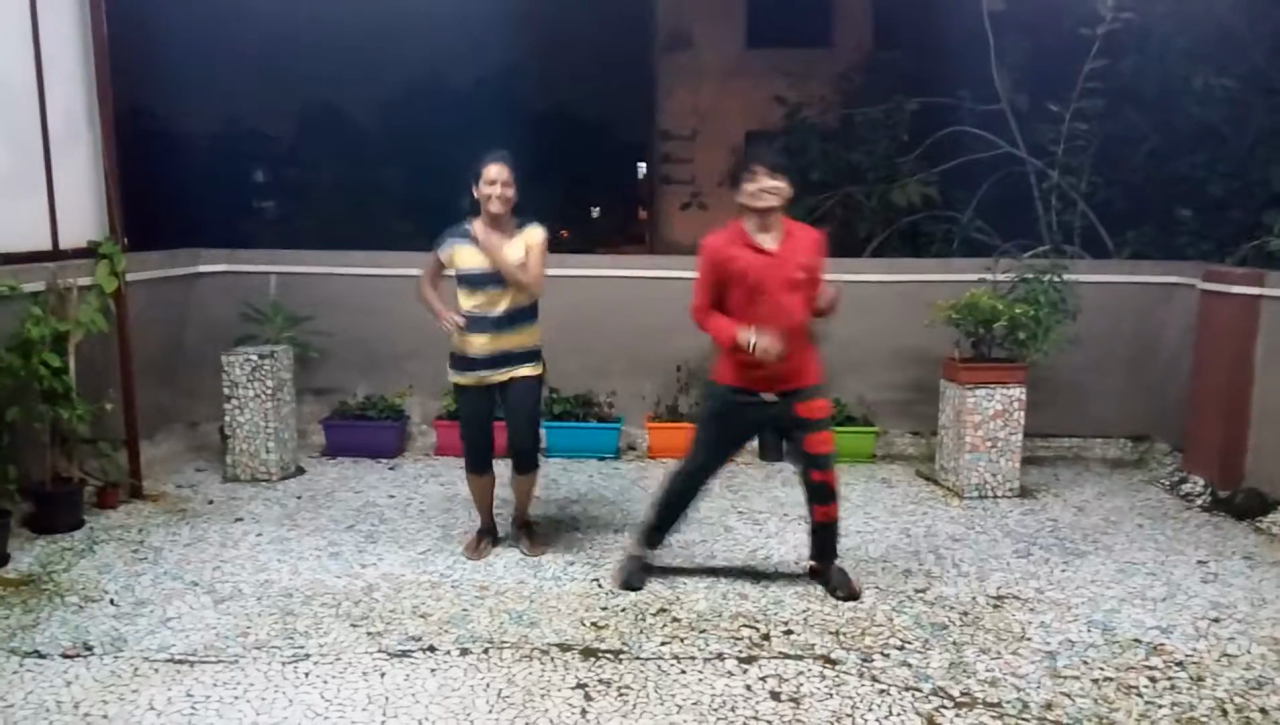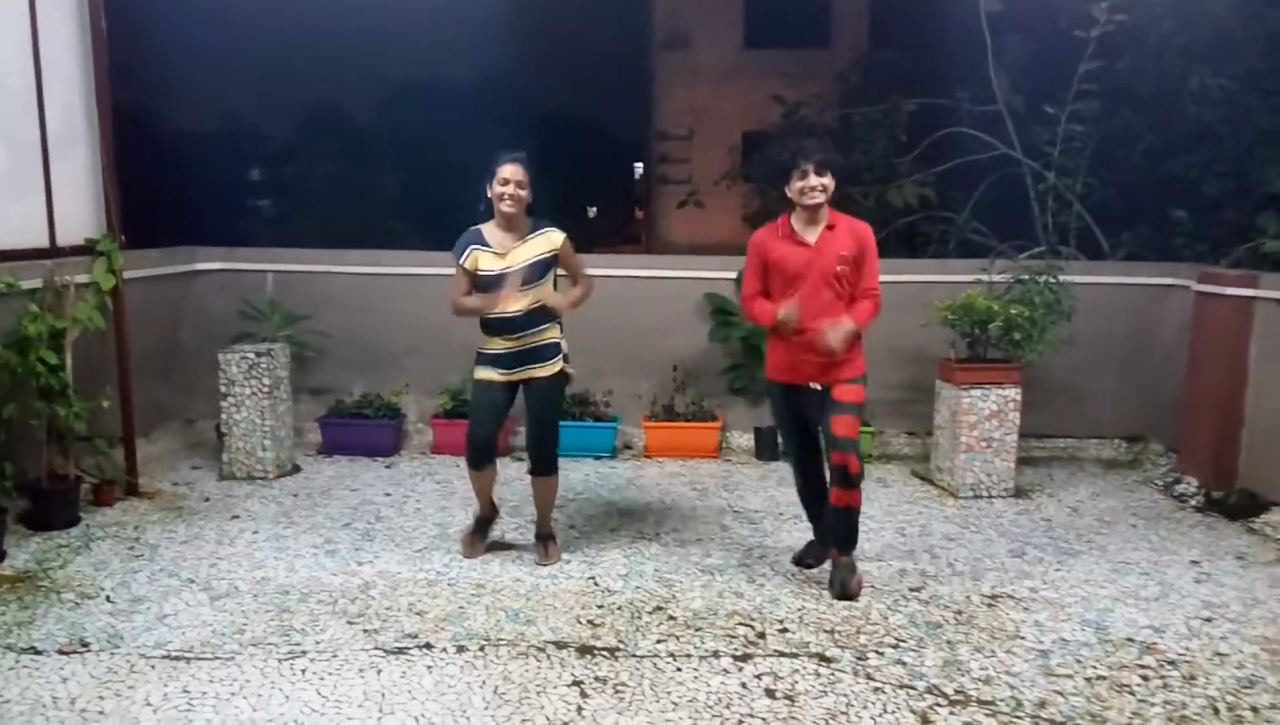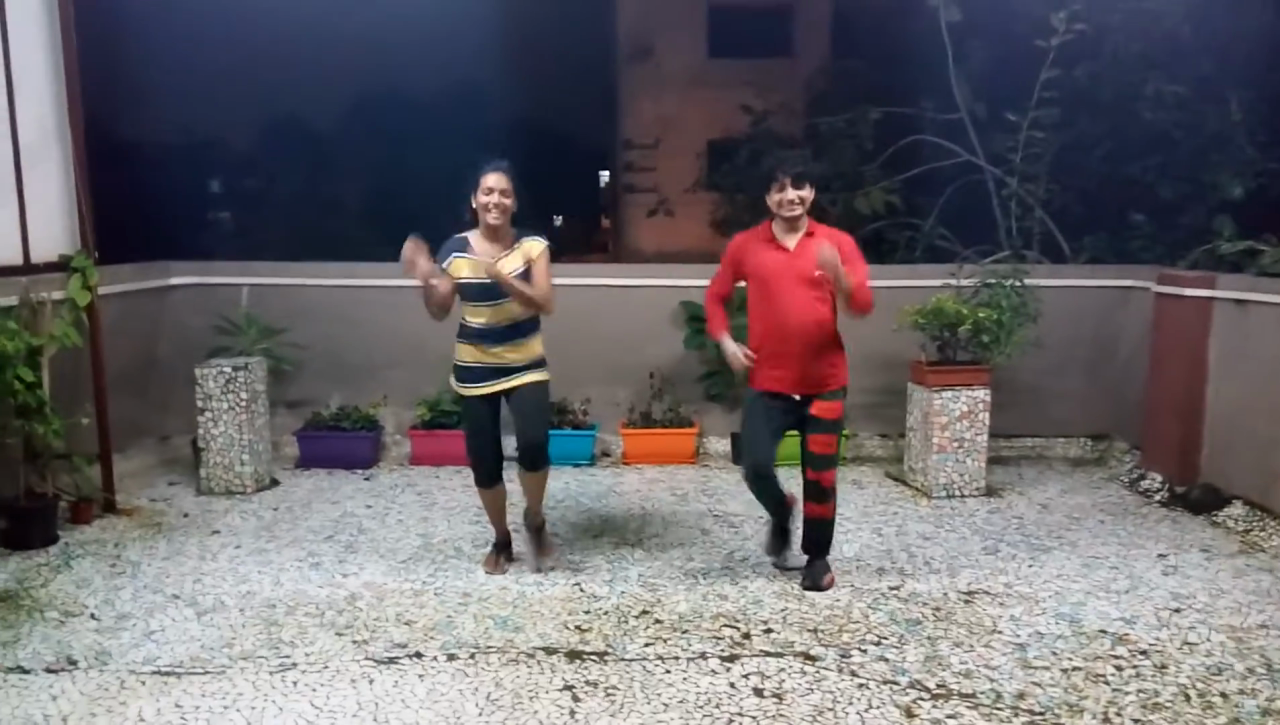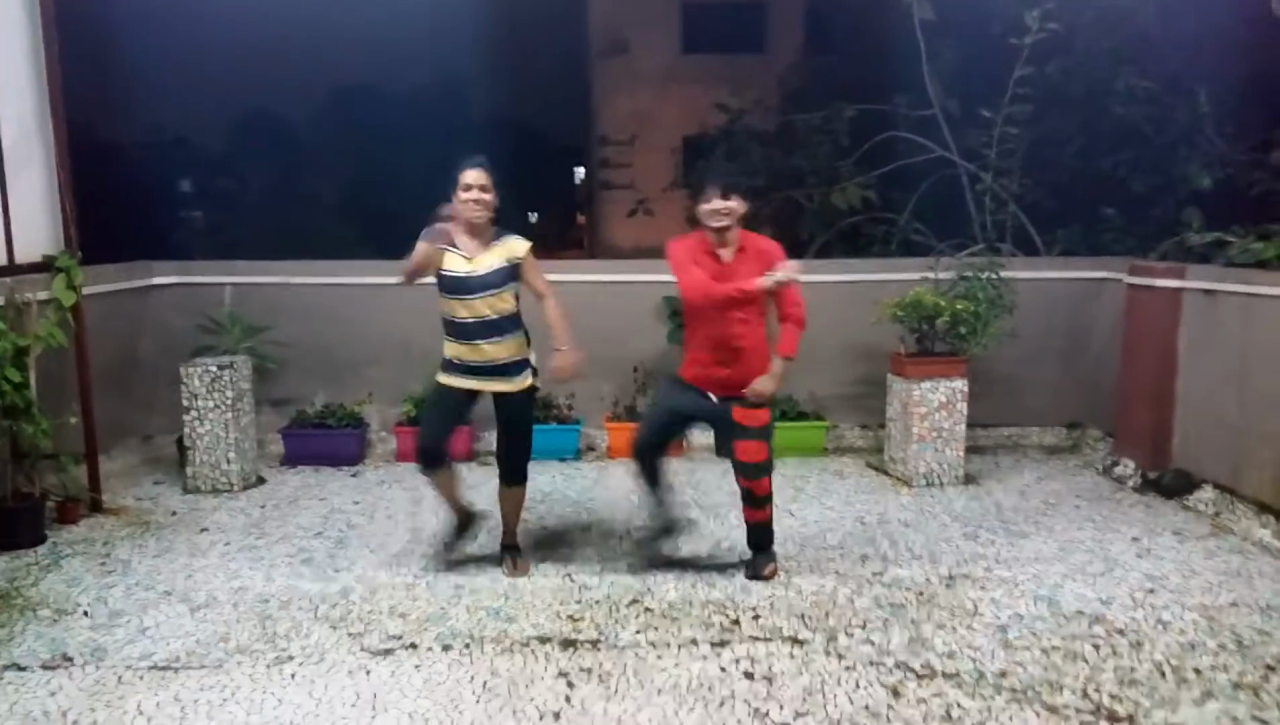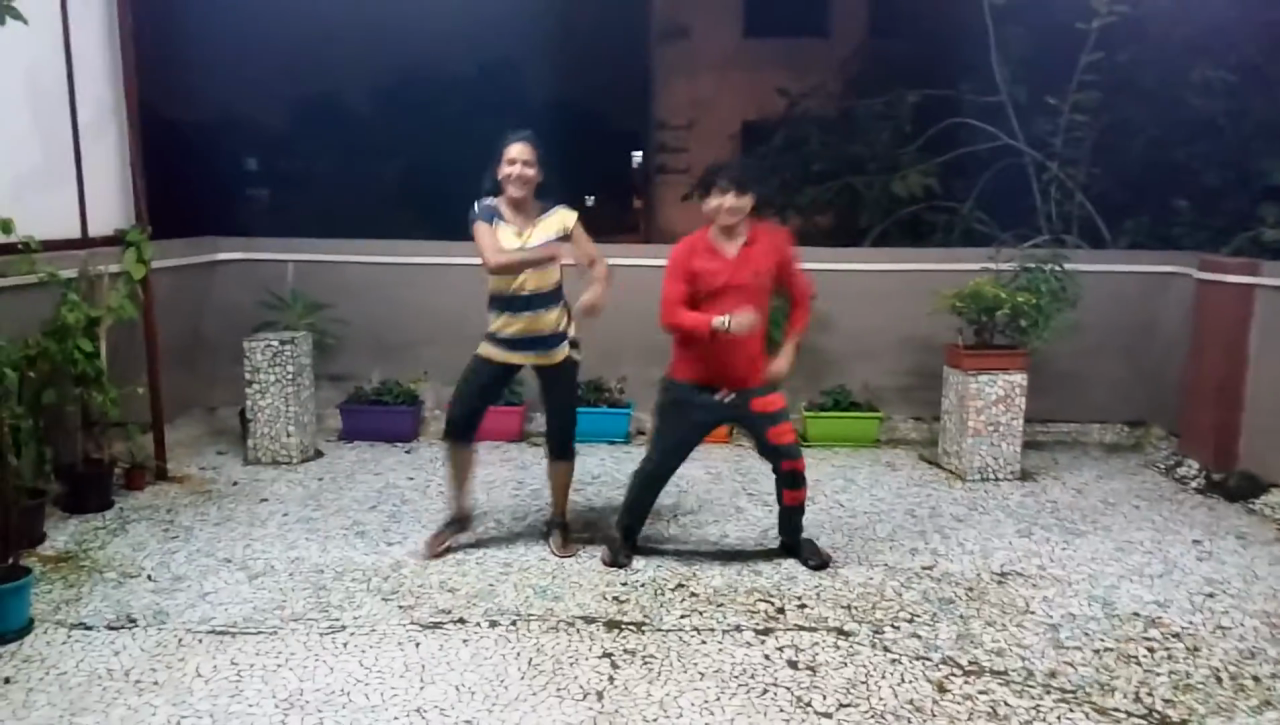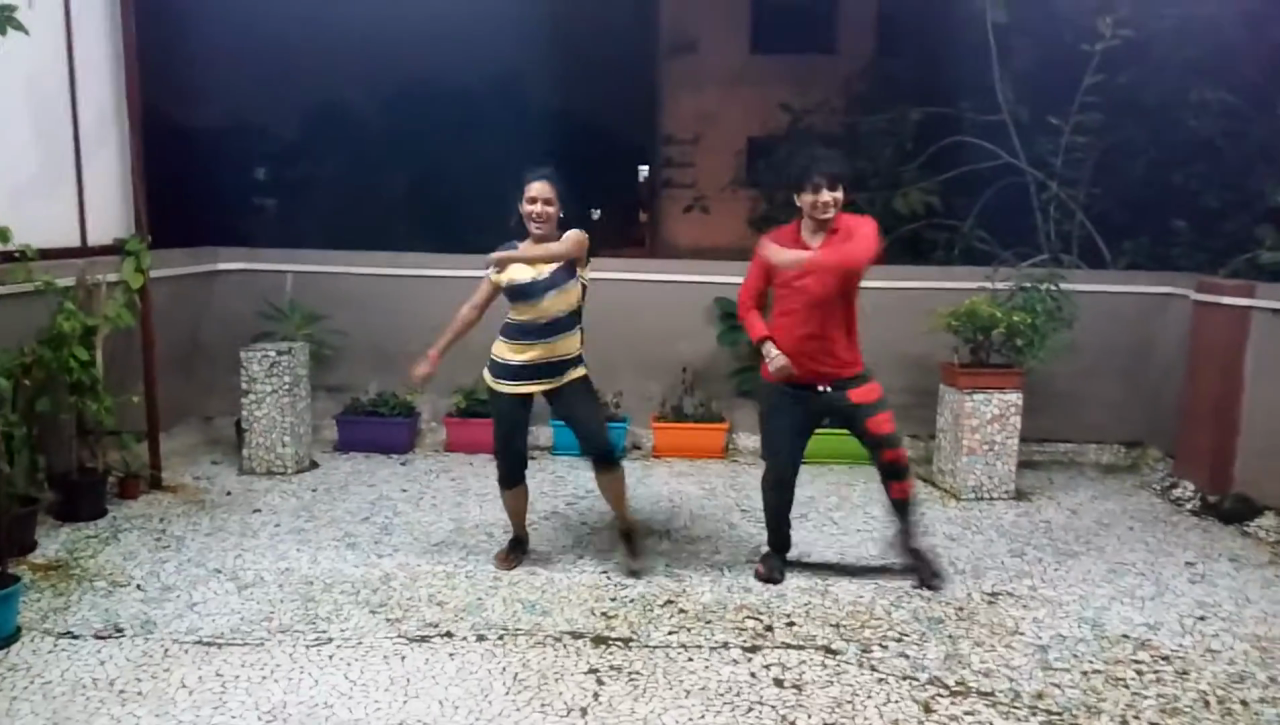
dt=0.5s
person 1, frame 1
left shoulder: (810, 240)
right shoulder: (719, 246)
right elbow: (704, 312)
left wrist: (824, 301)
right wrist: (746, 338)
left hip: (800, 383)
right hip: (737, 384)
left knee: (821, 474)
right knee: (697, 469)
left ankle: (826, 562)
right ankle: (644, 547)
person 1, frame 2
left shoulder: (857, 233)
right shoulder: (764, 240)
left elbow: (870, 299)
right elbow: (750, 301)
left wrist: (846, 329)
right wrist: (778, 315)
left hip: (841, 372)
right hip: (787, 374)
left knee: (845, 459)
right knee: (804, 463)
left ankle: (844, 555)
right ankle: (822, 536)
person 1, frame 3
left shoulder: (837, 242)
right shoulder: (744, 245)
left elbow: (863, 303)
right elbow: (715, 297)
left wrist: (839, 276)
right wrist: (725, 341)
left hip: (823, 381)
right hip: (768, 382)
left knee: (820, 475)
right knee: (756, 467)
left ankle: (817, 556)
right ankle: (780, 512)
person 1, frame 4
left shoulder: (767, 250)
right shoulder: (684, 248)
left elbow: (793, 319)
right elbow: (698, 294)
left wrist: (774, 373)
right wrist: (766, 283)
left hip: (750, 388)
right hip: (693, 381)
left knee: (753, 477)
right knee: (646, 446)
left ankle: (762, 550)
right ankle: (663, 513)
person 1, frame 5
left shoulder: (774, 243)
right shoulder: (688, 251)
left elbow: (801, 296)
right elbow: (671, 316)
left wrist: (788, 350)
right wrist: (723, 323)
left hip: (752, 383)
right hip: (692, 386)
left knee: (790, 460)
right knee: (657, 465)
left ankle: (792, 538)
right ankle: (624, 535)
person 1, frame 6
left shoulder: (858, 229)
right shoulder: (773, 244)
left elbow: (855, 259)
right elbow: (748, 302)
left wrist: (797, 257)
right wrist: (766, 346)
left hip: (843, 374)
right hip: (787, 381)
left knee: (890, 452)
right knee: (781, 469)
left ankle: (907, 539)
right ankle: (776, 551)
person 2, frame 1
left shoulder: (532, 235)
right shoulder: (456, 239)
left elbow: (531, 283)
right elbow: (427, 282)
left wrist: (489, 244)
right wrist: (440, 310)
left hip: (521, 360)
right hip: (471, 362)
left knee: (525, 448)
right knee: (477, 450)
left ankle: (523, 520)
right ankle: (486, 526)
person 2, frame 2
left shoulder: (550, 237)
right shoulder: (471, 242)
left elbow: (584, 282)
right elbow: (458, 303)
left wrist: (567, 301)
right wrist: (493, 301)
left hip: (544, 357)
right hip: (494, 359)
left knee: (543, 449)
right knee: (478, 446)
left ankle: (544, 531)
right ankle: (485, 513)
person 2, frame 3
left shoulder: (533, 245)
right shoulder: (455, 249)
left elbow: (544, 302)
right elbow: (439, 312)
left wrist: (499, 275)
right wrist: (425, 276)
left hip: (525, 368)
right hip: (475, 371)
left knee: (534, 445)
right knee: (484, 461)
left ankle: (535, 519)
right ankle: (501, 540)
person 2, frame 4
left shoulder: (515, 245)
right shoulder: (439, 235)
left elbow: (546, 297)
right elbow: (409, 274)
left wrist: (565, 346)
right wrist: (439, 237)
left hip: (511, 367)
right hip: (459, 368)
left knee: (513, 459)
right knee: (428, 447)
left ankle: (510, 543)
right ankle: (462, 514)
person 2, frame 5
left shoulder: (561, 216)
right shoulder: (484, 212)
left elbow: (597, 262)
right elbow: (494, 263)
left wrist: (596, 290)
right wrist: (550, 251)
left hip: (552, 342)
right hip: (502, 341)
left knee: (561, 434)
right knee: (459, 418)
left ankle: (558, 522)
right ankle: (459, 513)
person 2, frame 6
left shoulder: (572, 241)
right shoulder: (498, 259)
left elbow: (568, 251)
right elbow: (472, 309)
left wrist: (513, 256)
right wrist: (432, 355)
left hip: (564, 369)
right hip: (510, 372)
left knee: (601, 448)
right knee: (510, 464)
left ankle: (626, 527)
right ankle: (519, 538)
